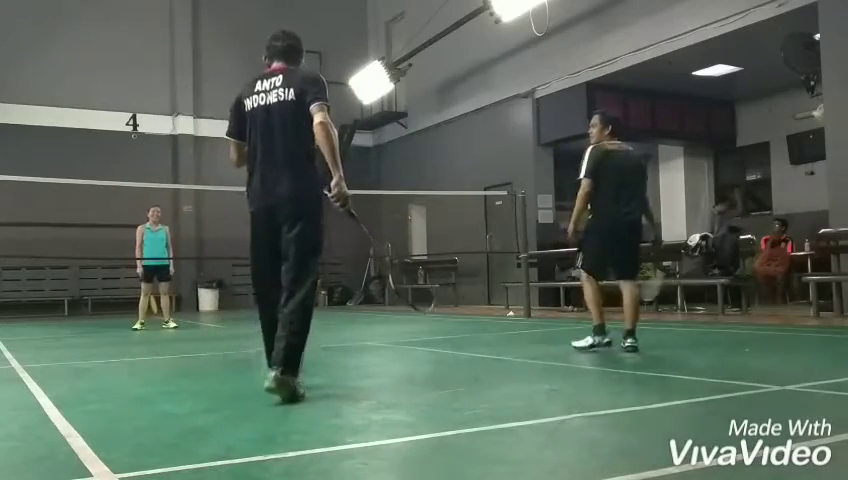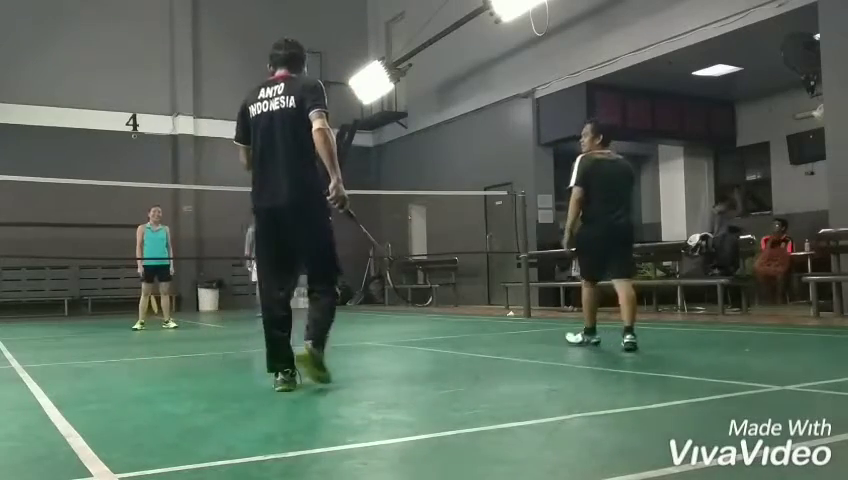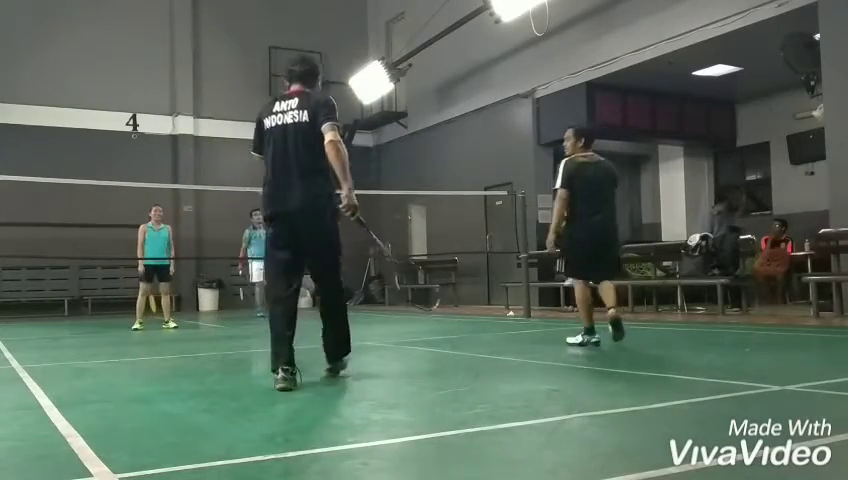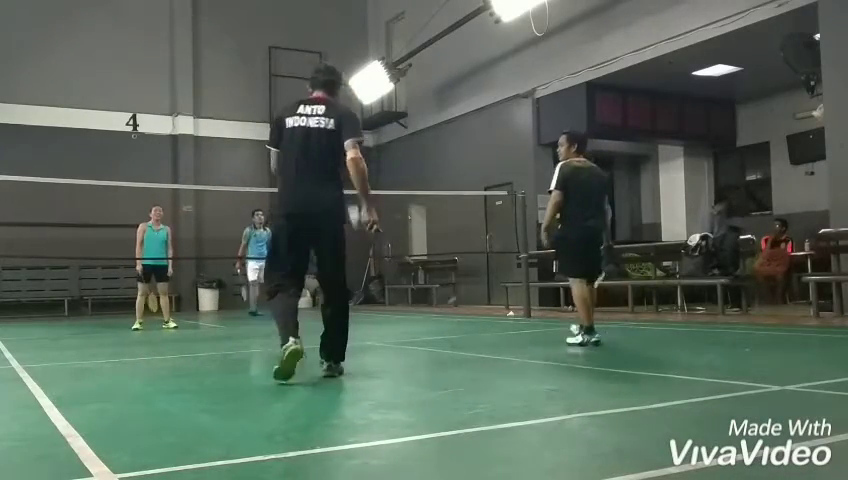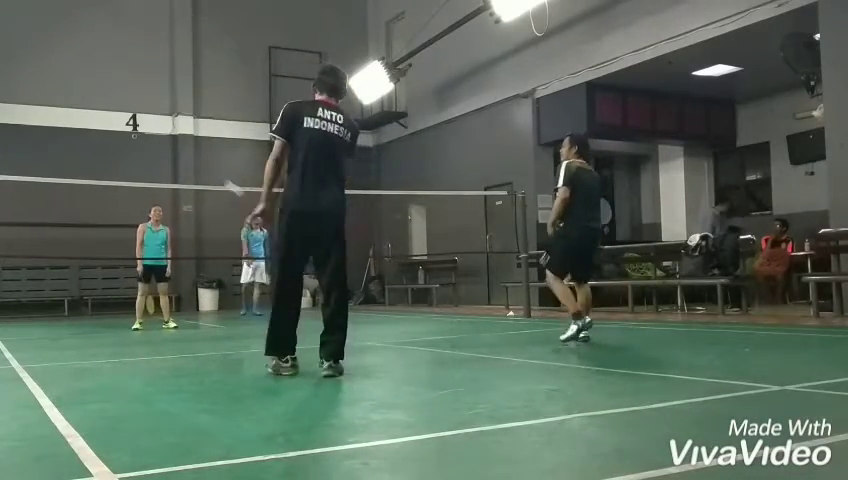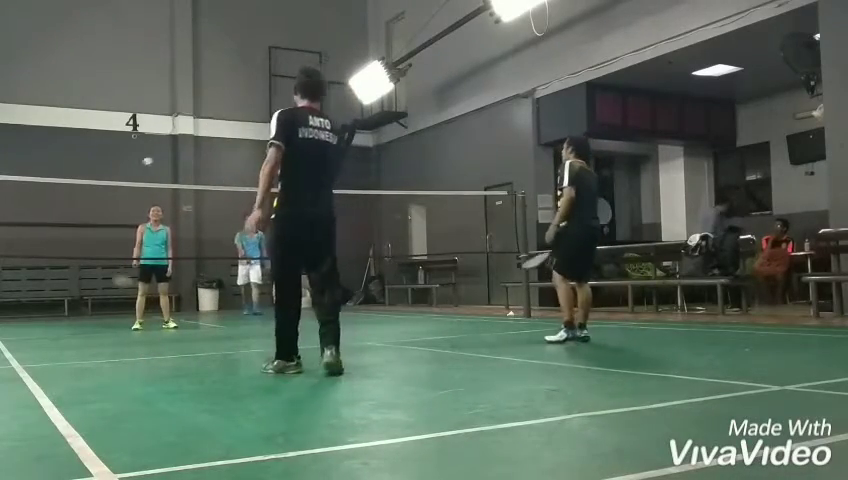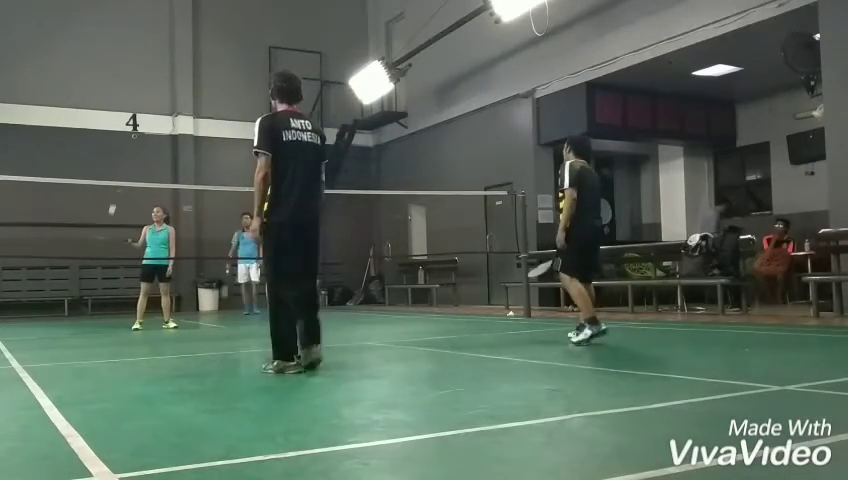
dt=0.3s
person 1, frame 1
left shoulder: (246, 93)
right shoulder: (308, 80)
left elbow: (237, 157)
right elbow: (321, 124)
right wrist: (338, 176)
left hip: (261, 200)
right hip: (300, 196)
left knee: (268, 288)
right knee: (298, 284)
left ankle: (281, 368)
right ankle: (281, 368)
person 1, frame 2
left shoulder: (251, 100)
right shoulder: (308, 87)
right elbow: (320, 130)
right wrist: (335, 179)
left hip: (265, 203)
right hip: (304, 199)
left knee: (274, 286)
right knee: (323, 278)
left ankle: (282, 369)
right ankle: (312, 346)
person 1, frame 3
left shoulder: (267, 112)
right shoulder: (320, 102)
right elbow: (332, 141)
right wrist: (347, 187)
left hip: (278, 210)
right hip: (315, 207)
left knee: (281, 289)
right knee: (329, 286)
left ankle: (283, 366)
right ankle: (335, 358)
person 1, frame 4
left shoulder: (286, 114)
right shoulder: (343, 115)
left elbow: (275, 166)
right elbow: (354, 159)
right wrist: (367, 205)
left hip: (289, 210)
right hip: (329, 210)
left knee: (282, 283)
right knee: (334, 286)
left ankle: (290, 338)
right ankle: (332, 358)
person 1, frame 5
left shoulder: (295, 110)
right shoulder: (349, 125)
left elbow: (276, 158)
left wrist: (265, 200)
left hip: (297, 208)
right hip: (333, 211)
left knee: (287, 283)
right knee: (333, 285)
left ankle: (282, 355)
right ankle: (331, 358)
person 1, frame 6
left shoulder: (286, 117)
right shoulder: (333, 129)
left elbow: (272, 162)
left wrist: (259, 207)
left hip: (291, 214)
right hip: (323, 216)
left knee: (287, 286)
right knee: (326, 285)
left ankle: (287, 356)
right ankle: (330, 347)
person 1, frame 7
left shoulder: (269, 123)
right shoulder: (316, 131)
left elbow: (263, 172)
left wrist: (258, 215)
left hip: (281, 217)
right hip: (309, 218)
left knee: (281, 286)
right knee: (306, 283)
left ankle: (286, 357)
right ankle: (310, 345)
person 2, frame 1
left shoulder: (595, 152)
right shoulder: (635, 157)
left elbow: (586, 189)
right elbow: (642, 196)
left wrist: (574, 222)
right wrist: (654, 228)
left hip: (602, 224)
right hip: (630, 225)
left knee: (589, 276)
right knee: (628, 280)
left ankle: (599, 332)
right ankle: (630, 336)
person 2, frame 2
left shoulder: (584, 161)
right shoulder: (624, 165)
left elbow: (577, 198)
left wrist: (568, 230)
left hip: (593, 230)
right hip: (621, 229)
left knee: (589, 281)
right knee: (623, 280)
left ankle: (590, 333)
right ankle: (629, 333)
person 2, frame 3
left shoulder: (569, 164)
right shoulder: (607, 166)
left elbow: (562, 199)
right elbow: (612, 200)
left wrist: (553, 231)
right wrist: (611, 228)
left hip: (578, 231)
right hip: (604, 230)
left knee: (581, 280)
right knee: (604, 278)
left ankle: (589, 332)
right ankle: (614, 315)
person 2, frame 4
left shoulder: (564, 168)
right shoulder: (598, 172)
left elbow: (556, 200)
right elbow: (605, 207)
left wrist: (546, 228)
right wrist: (606, 234)
left hip: (572, 231)
right hip: (594, 232)
left knee: (577, 280)
right knee: (589, 281)
left ankle: (588, 332)
right ankle: (585, 327)
person 2, frame 5
left shoulder: (568, 166)
right shoulder: (593, 174)
left elbow: (563, 196)
left wrist: (551, 222)
left hip: (572, 230)
right hip: (592, 231)
left knee: (553, 276)
right knee: (581, 281)
left ankle: (578, 317)
right ankle: (581, 329)
person 2, frame 6
left shoulder: (569, 165)
right shoulder: (591, 174)
left elbow: (569, 196)
left wrist: (554, 225)
left hip: (574, 230)
right hip: (591, 229)
left knee: (560, 277)
right knee: (581, 280)
left ankle: (569, 327)
right ankle: (582, 328)
person 2, frame 7
left shoulder: (570, 166)
right shoulder: (591, 173)
left elbow: (571, 197)
left wrist: (561, 228)
left hip: (578, 229)
right hip: (594, 229)
left knee: (568, 277)
right knee: (584, 279)
left ankle: (593, 323)
right ankle: (583, 327)
